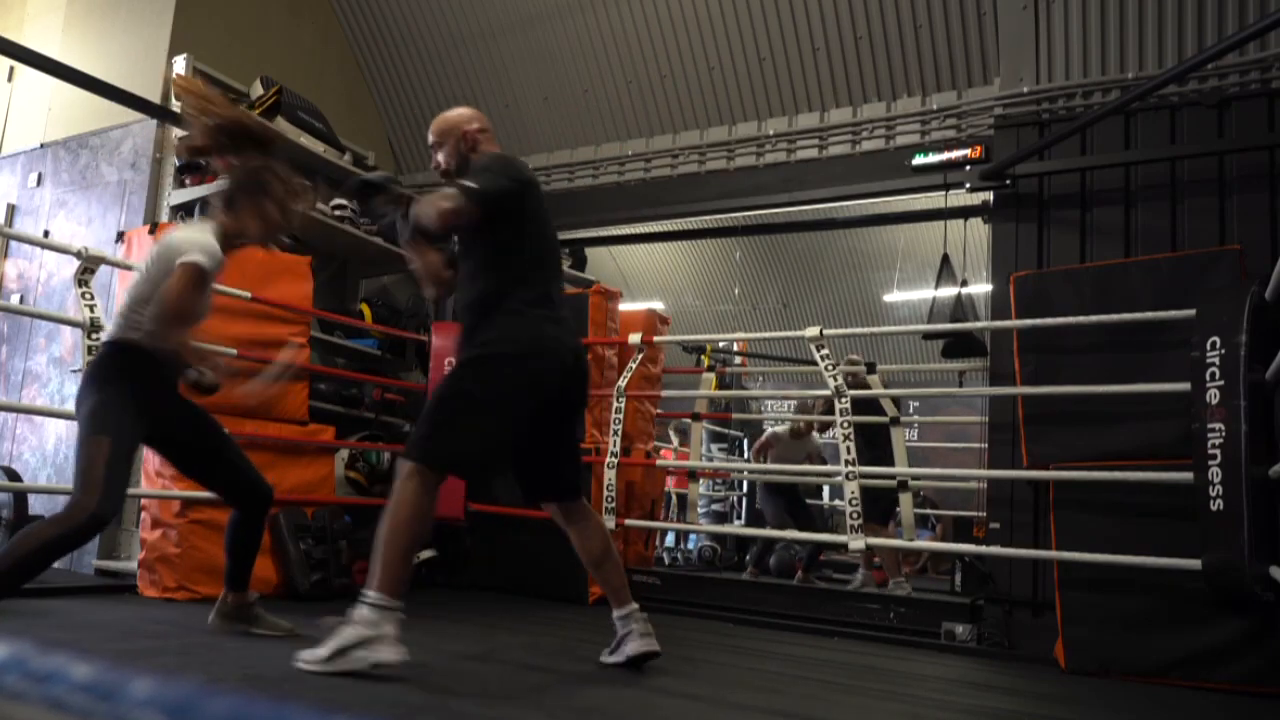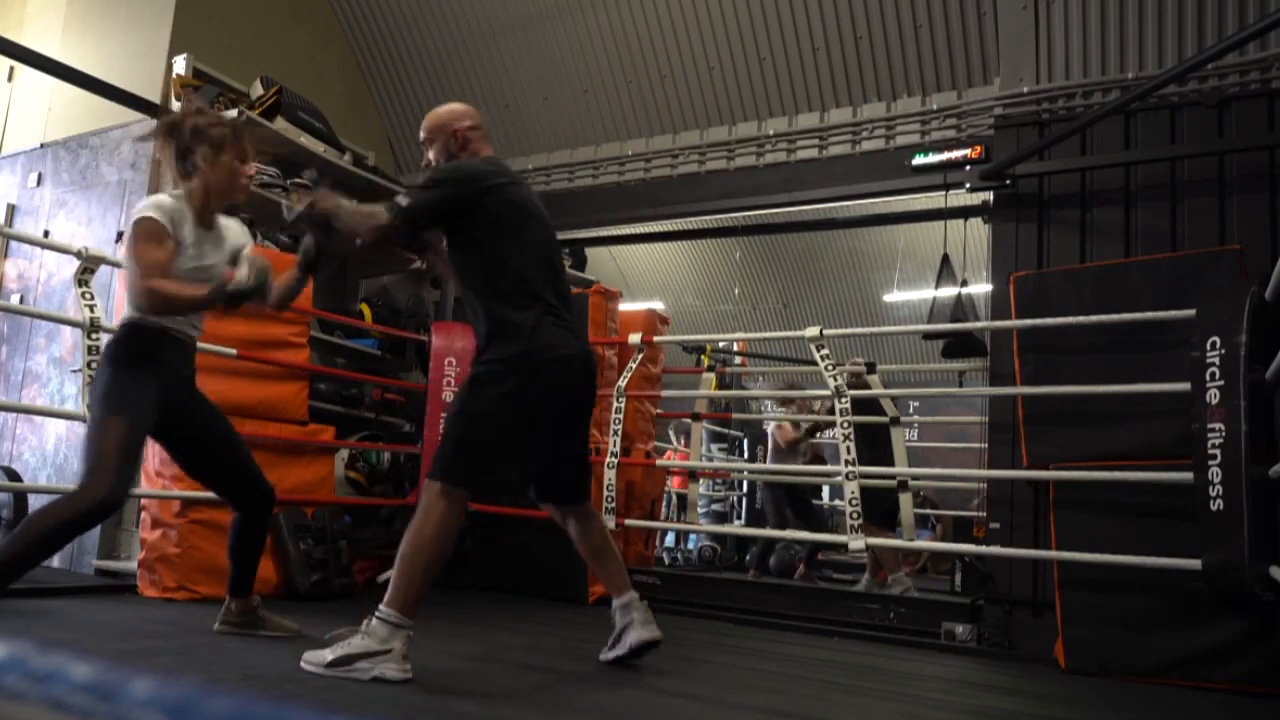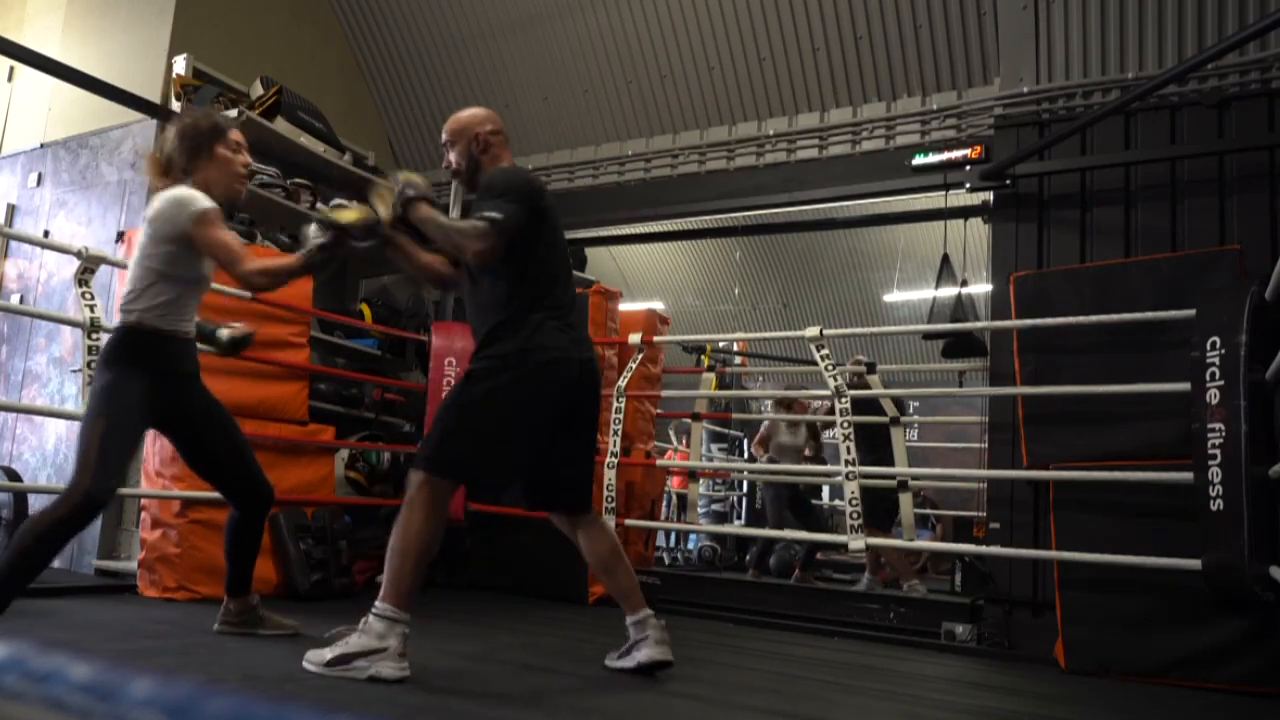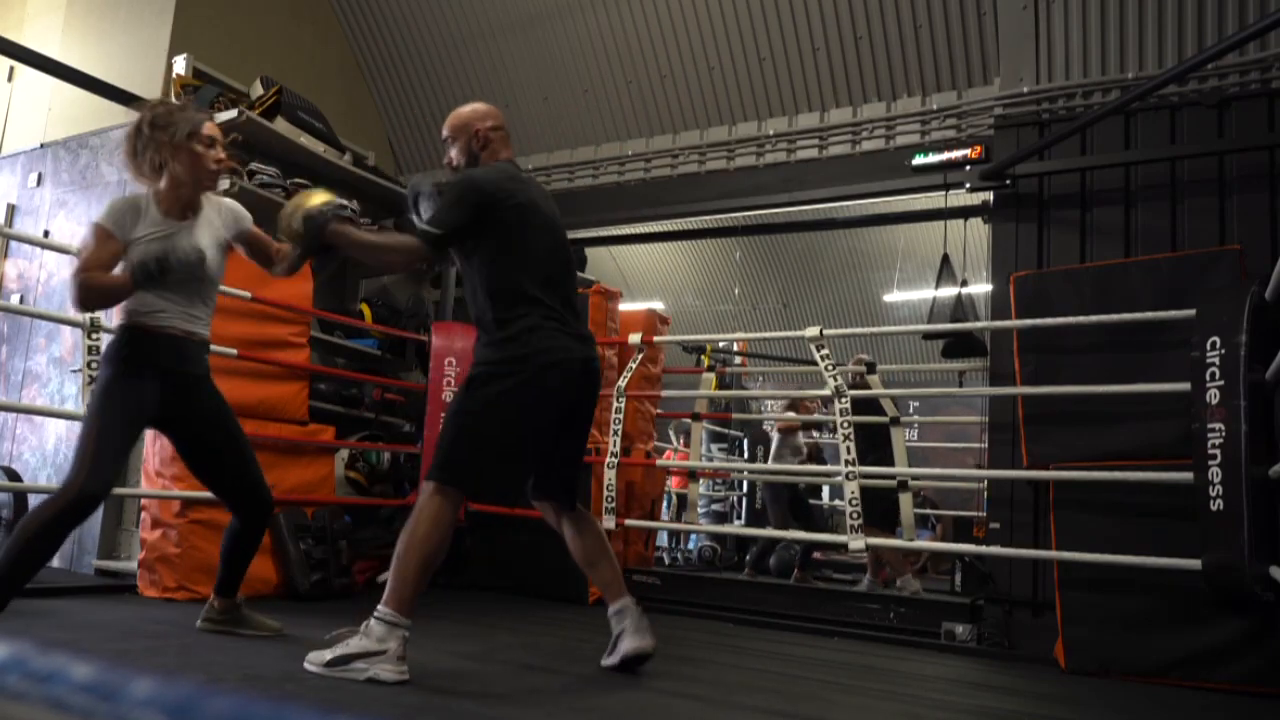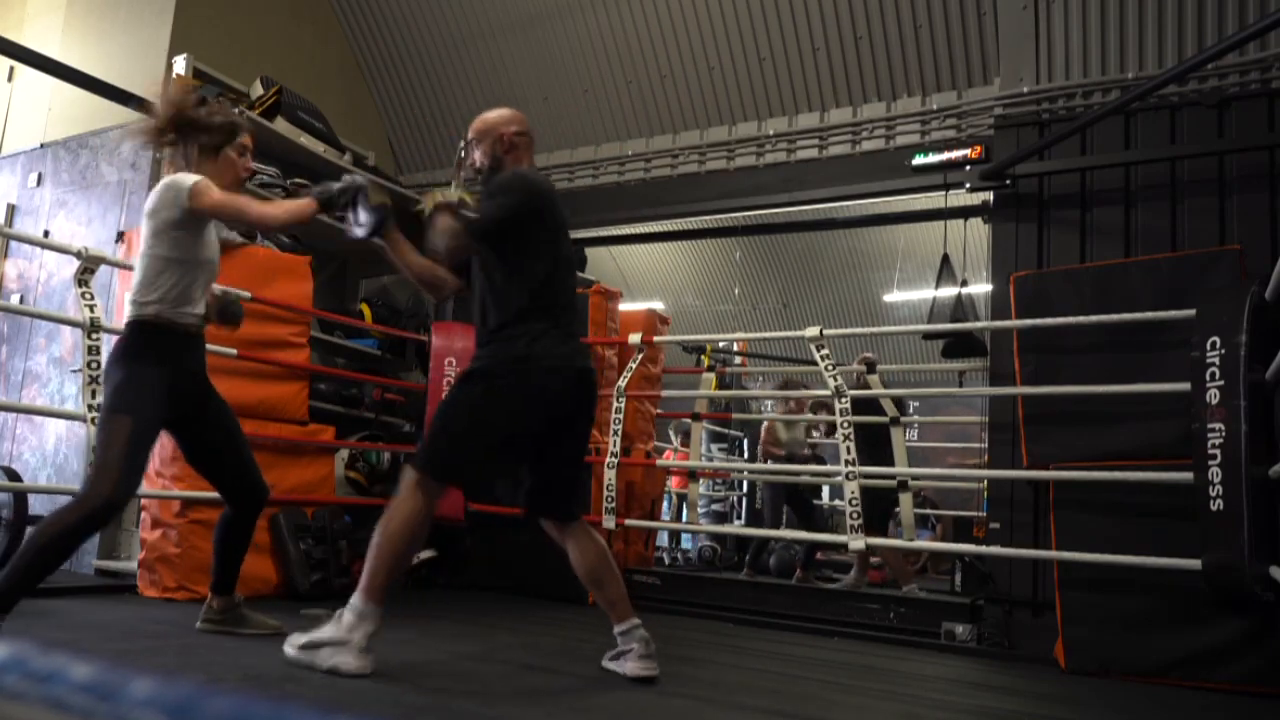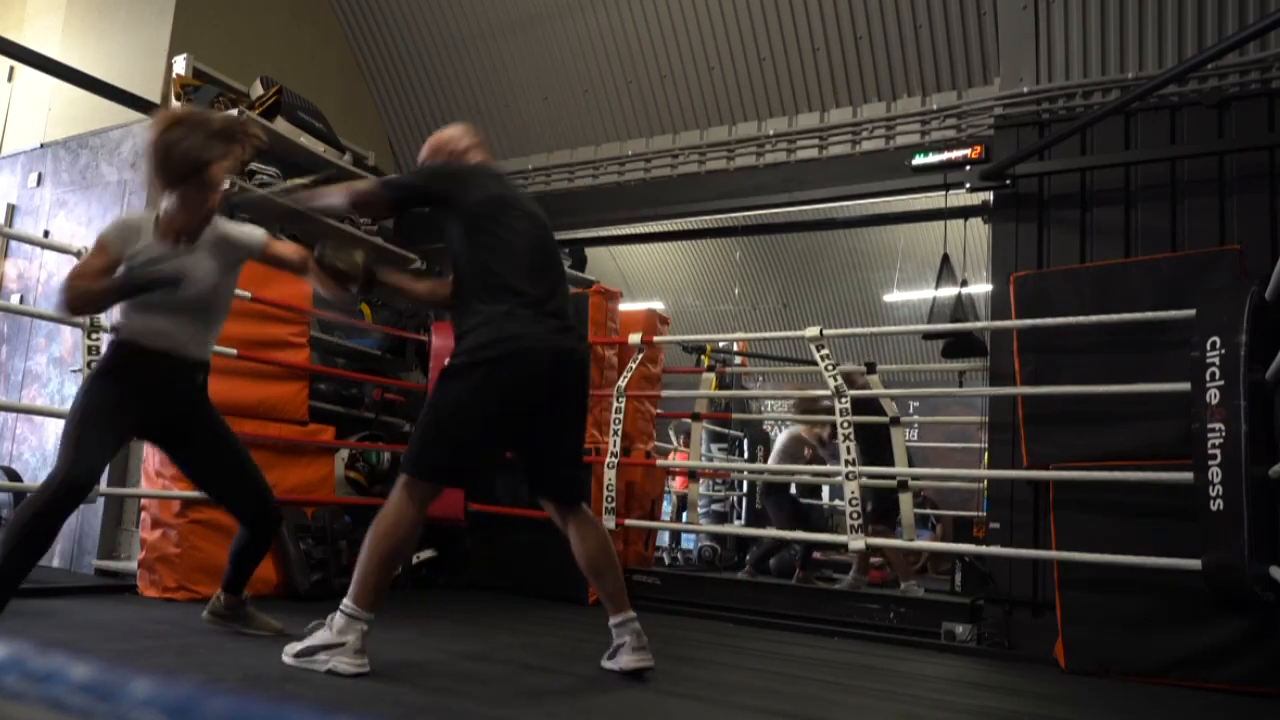
dt=0.2s
person 1, frame 1
left shoulder: (503, 169)
right shoulder: (488, 210)
left elbow: (443, 212)
right elbow: (441, 280)
left wrist: (417, 216)
right wrist: (411, 235)
left hip: (510, 355)
right hip: (557, 359)
left knee: (418, 471)
right knee: (565, 501)
left ankle: (375, 627)
right ankle: (633, 627)
person 1, frame 2
left shoulder: (469, 178)
right shoulder: (496, 191)
left elbow: (381, 227)
right elbow: (478, 272)
left wrist: (323, 203)
right wrist: (426, 229)
left hip: (524, 360)
right hip: (568, 361)
left knee: (445, 490)
right knee: (567, 502)
left ankle: (383, 642)
right ankle: (632, 617)
person 1, frame 3
left shoulder: (510, 184)
right shoulder: (516, 196)
left elbow: (476, 247)
right elbow: (449, 276)
left wrist: (416, 209)
right wrist: (391, 234)
left hip: (521, 362)
right hip: (571, 367)
left knee: (429, 482)
right knee: (572, 510)
left ankle: (381, 639)
right ankle: (646, 632)
person 1, frame 4
left shoulder: (481, 186)
right shoulder: (531, 196)
left elbow: (412, 253)
left wrist: (330, 232)
left hip: (523, 363)
right hip: (575, 364)
left knee: (441, 491)
right knee: (558, 503)
left ankle: (383, 641)
right ankle: (630, 625)
person 1, frame 5
left shoulder: (522, 188)
right shoulder: (518, 204)
left elbow: (449, 239)
right elbow: (442, 282)
left wrist: (444, 214)
right wrist: (385, 229)
left hip: (519, 369)
right hip: (570, 375)
left knee: (419, 484)
right knee: (562, 517)
left ankle: (351, 632)
right ankle: (634, 643)
person 1, frame 6
left shoulder: (459, 178)
right shoulder: (517, 208)
left elbow: (359, 198)
right elbow: (447, 293)
left wrist: (308, 200)
right wrist: (370, 273)
left hip: (501, 356)
right hip: (562, 359)
left knee: (415, 485)
right knee: (565, 505)
left ankle: (345, 635)
right ankle: (629, 637)
person 2, frame 1
left shoulder: (209, 239)
right shoulder: (201, 247)
right elbow: (166, 332)
right wrist: (229, 383)
left hip: (159, 391)
right hip: (120, 385)
left knee: (254, 497)
right knee: (91, 514)
left ankle: (235, 604)
person 2, frame 2
left shoulder: (234, 232)
right shoulder: (157, 211)
left elbow: (270, 299)
right elbow: (148, 291)
left wrist: (309, 253)
right wrist: (224, 293)
left hip: (177, 378)
right hip: (135, 366)
left knee: (257, 496)
right knee: (100, 496)
left ankle: (240, 607)
person 2, frame 3
left shoulder: (203, 214)
right shoulder: (182, 203)
right elbow: (248, 272)
left wrist: (213, 332)
right wrist: (317, 252)
left hip: (179, 373)
right hip: (133, 365)
left knee: (255, 494)
right knee: (88, 495)
left ankle: (240, 607)
person 2, frame 4
left shoulder: (225, 212)
right shoulder: (125, 210)
left elbow: (280, 261)
right elbow: (85, 293)
right wrist: (139, 273)
left hip: (191, 374)
right hip: (134, 366)
left knee: (254, 501)
right knee: (81, 492)
left ankle: (224, 605)
person 2, frame 5
left shoulder: (201, 201)
right shoulder: (179, 187)
right elbow: (265, 215)
left wrist: (203, 295)
right wrist: (324, 196)
left hip: (186, 366)
right hip: (147, 360)
left knee: (249, 495)
right knee: (106, 496)
left ankle: (221, 604)
person 2, frame 6
left shoulder: (233, 238)
right shoulder: (128, 228)
left elbow: (305, 261)
right elbow: (71, 299)
right wrist: (132, 285)
left hip: (184, 398)
right hip: (118, 379)
left knee: (264, 515)
right knee: (69, 484)
left ankle: (228, 602)
person 3, frame 1
left shoulder: (852, 393)
left hip: (876, 468)
right hip: (889, 467)
left knee: (873, 525)
right knee: (873, 524)
left ankle: (898, 584)
right ankle: (865, 576)
person 3, frame 2
left shoulder: (853, 394)
right shoulder: (882, 395)
left hip: (877, 469)
right hip: (893, 468)
left knee: (873, 526)
right knee: (880, 528)
left ankle: (898, 579)
right ankle: (870, 582)
person 3, frame 3
left shoulder: (854, 394)
right shoulder: (887, 395)
left elbow: (828, 417)
left hip: (878, 470)
right hip: (893, 469)
left knee: (875, 530)
right knee: (876, 529)
left ankle: (912, 584)
right ankle: (871, 581)
person 3, frame 4
left shoulder: (855, 395)
left hip: (876, 470)
right hip: (891, 469)
left knee: (875, 530)
right knee: (874, 528)
left ankle: (907, 582)
right ankle: (872, 581)
person 3, frame 5
left shoulder: (858, 399)
right shoulder: (892, 398)
right hip: (889, 471)
left knee: (874, 533)
right knee: (868, 529)
left ankle: (910, 588)
right ankle: (858, 576)
person 3, frame 6
left shoulder: (857, 401)
right shoulder: (876, 401)
left knee: (878, 531)
right knee: (866, 526)
left ankle: (909, 586)
right ankle: (857, 577)
person 4, frame 1
left shoulder: (811, 441)
right shoulder: (776, 434)
left elbow: (818, 466)
right elbow: (755, 452)
left hip: (792, 490)
right hip: (771, 488)
left knee: (816, 533)
right knee: (779, 526)
left ankle: (803, 574)
right ankle: (752, 570)
person 4, frame 2
left shoulder: (803, 427)
right shoulder: (779, 423)
right elbow: (787, 443)
left wrist: (812, 458)
right wrist: (812, 429)
left hip: (794, 484)
right hip: (773, 483)
left knee: (817, 528)
right knee: (778, 527)
left ankle: (805, 571)
right ankle: (755, 572)
person 4, frame 3
left shoulder: (807, 426)
right shoulder: (775, 423)
left elbow: (816, 455)
right elbow: (755, 446)
left wrist: (815, 434)
right wrist: (765, 458)
left hip: (794, 485)
right hip: (775, 483)
left knee: (817, 528)
right knee: (776, 527)
left ankle: (801, 573)
right ankle: (754, 572)
person 4, frame 4
left shoulder: (802, 431)
right shoulder: (790, 418)
right elbow: (782, 428)
left wrist: (810, 453)
left hip: (792, 484)
right hip: (775, 482)
left knee: (814, 528)
right knee: (780, 529)
left ankle: (800, 573)
right ankle: (750, 571)
person 4, frame 5
left shoulder: (803, 424)
right shoulder: (773, 421)
left elbow: (805, 454)
right elbow: (764, 452)
right wrist: (790, 456)
left hip: (795, 483)
right hip: (776, 481)
left knee: (815, 528)
right knee: (772, 527)
left ankle: (802, 573)
right ankle: (749, 570)
person 4, frame 6
left shoulder: (799, 432)
right shoulder: (801, 429)
right elbow: (822, 441)
left hip: (781, 490)
right hip: (773, 489)
left knee: (813, 528)
left ankle: (802, 573)
right ankle: (750, 569)
